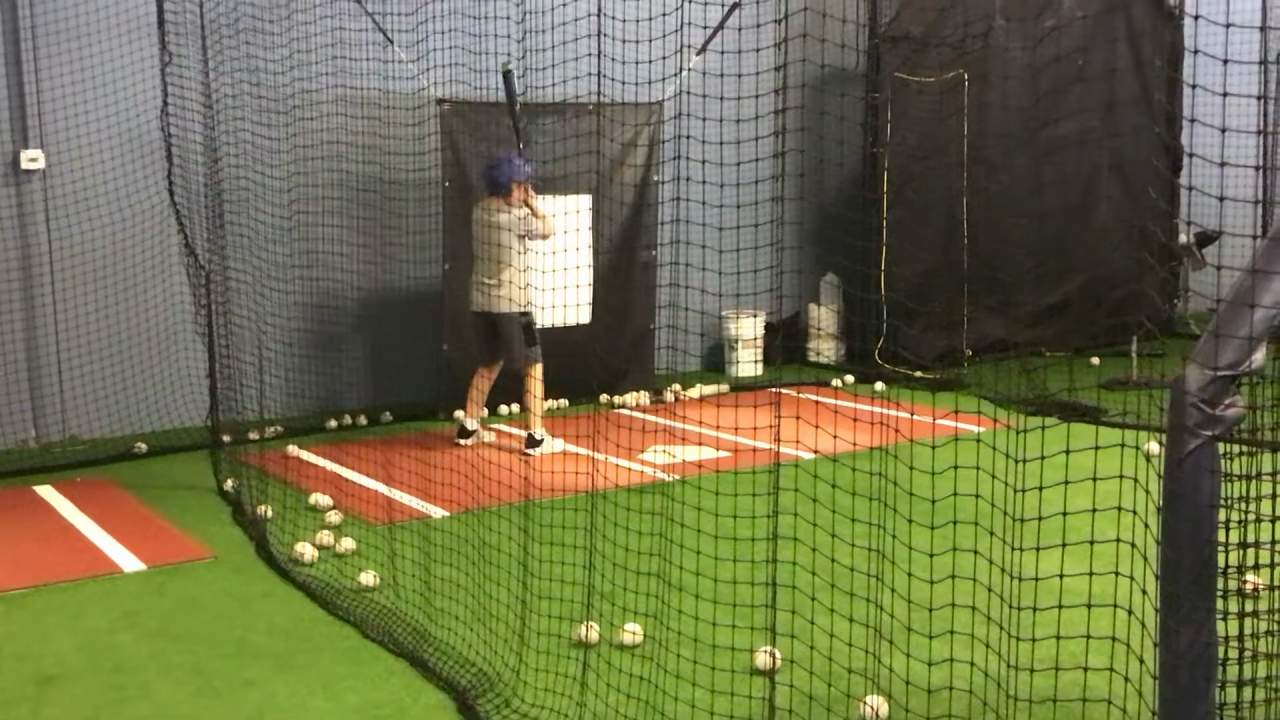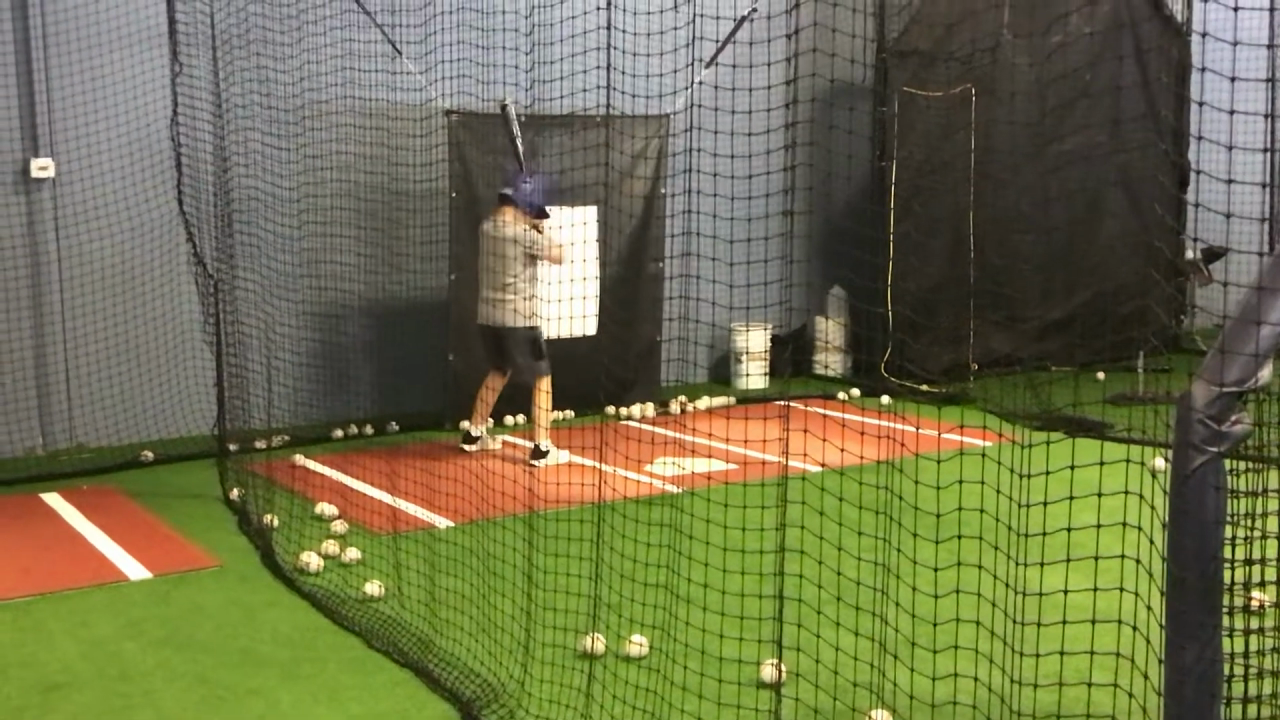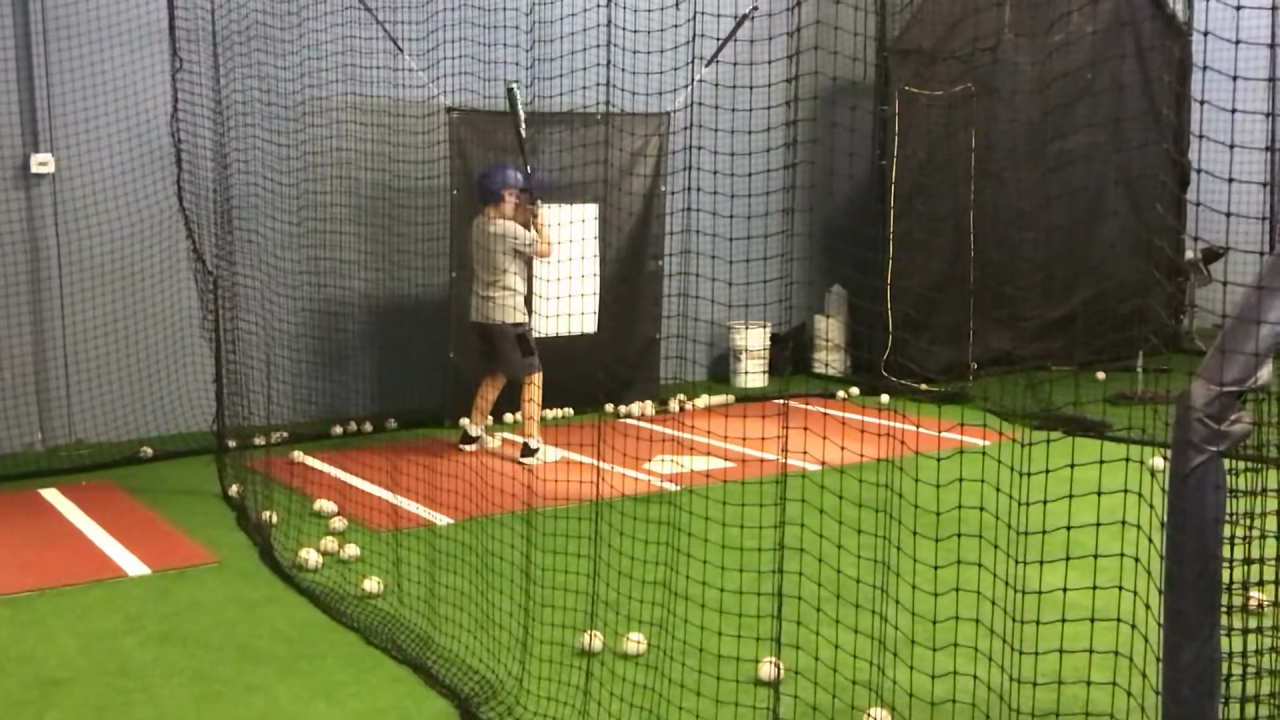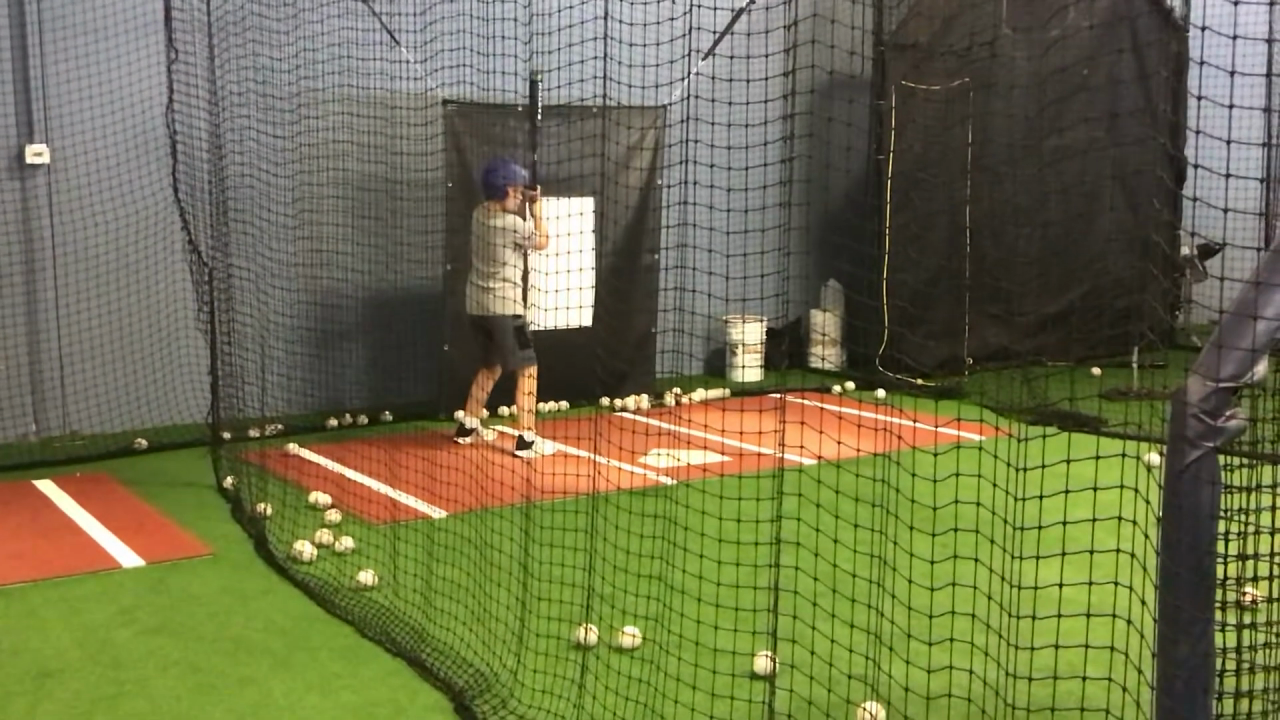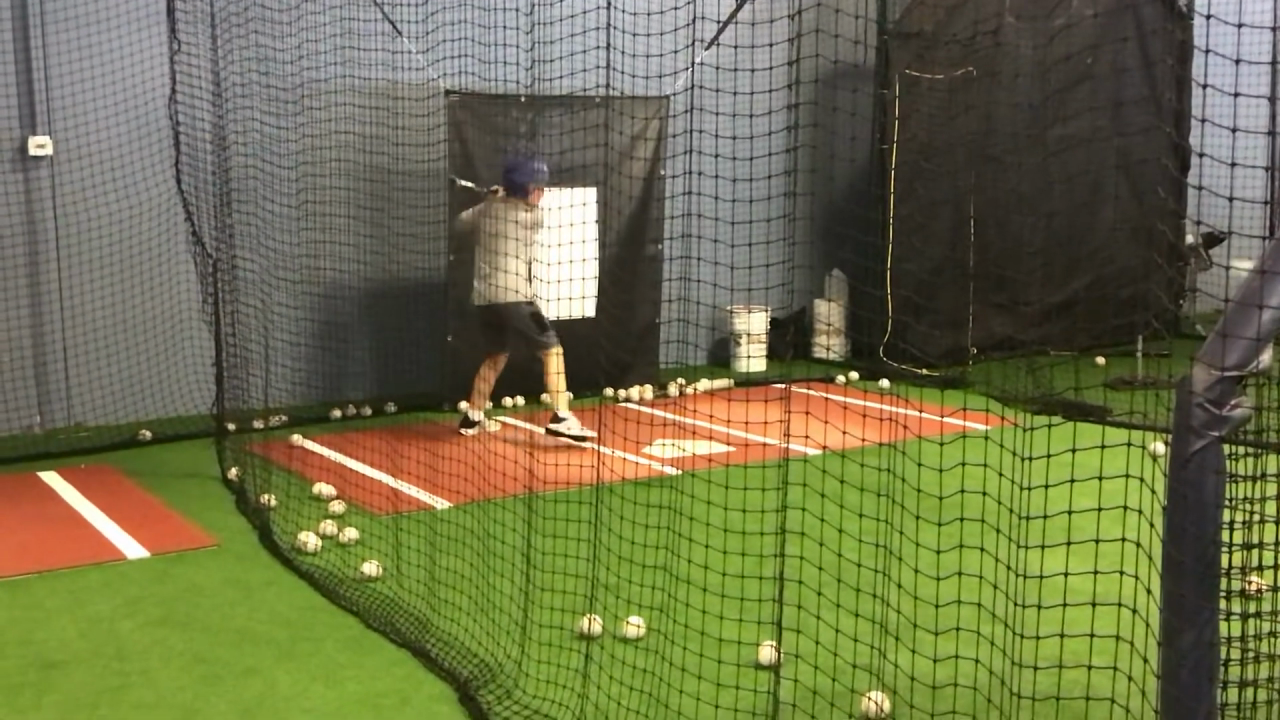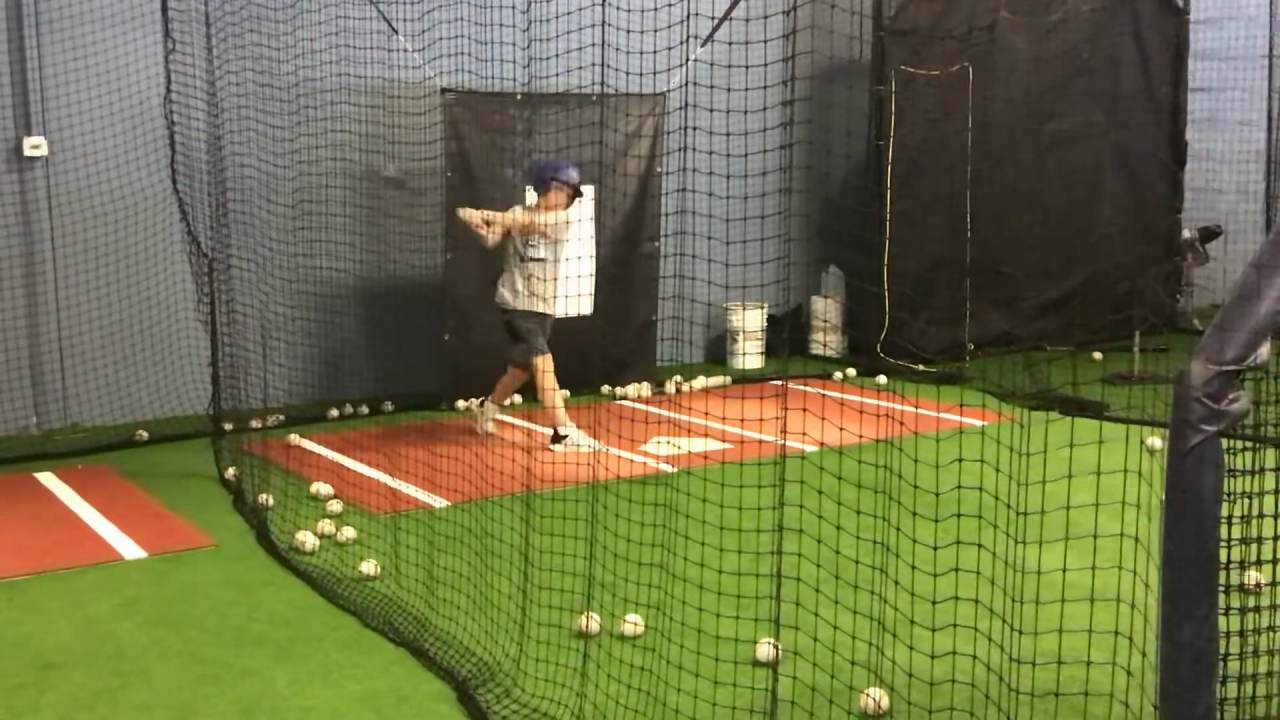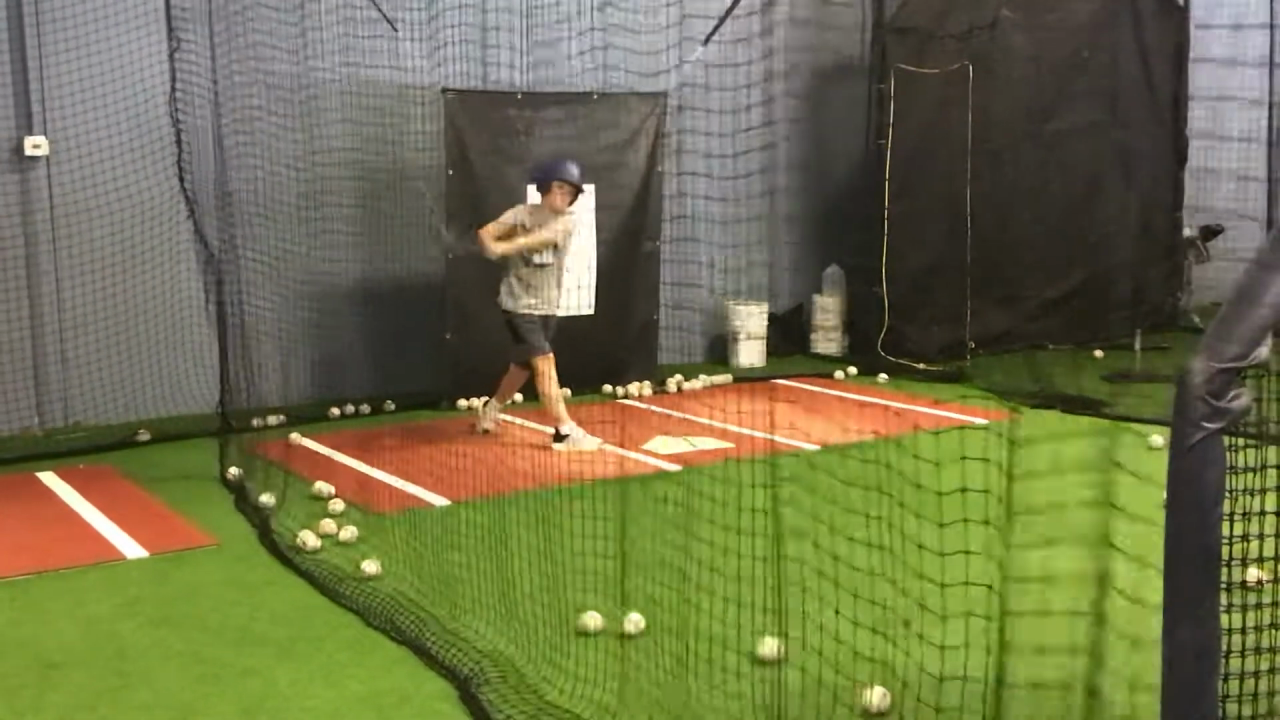
dt=0.7s
person 1, frame 1
left shoulder: (479, 212)
right shoulder: (517, 218)
right elbow: (547, 231)
left wrist: (523, 202)
right wrist: (532, 205)
left hip: (481, 304)
right hip: (511, 305)
left knee: (489, 365)
right knee: (534, 367)
left ankle: (468, 428)
right ankle: (536, 436)
person 1, frame 2
left shoulder: (486, 227)
right shoulder: (523, 234)
right elbow: (558, 256)
right wrist: (541, 231)
left hip: (488, 316)
right hip: (518, 318)
left knee: (499, 371)
right knee: (542, 379)
left ankle: (474, 433)
right ankle: (542, 448)
person 1, frame 3
left shoulder: (479, 225)
right shoulder: (510, 231)
right elbow: (545, 250)
left wrist: (524, 219)
right wrist: (538, 222)
left hip: (482, 314)
right hip: (508, 315)
left knee: (495, 374)
right knee: (532, 376)
left ankle: (472, 434)
right ankle: (531, 446)
person 1, frame 4
left shoulder: (479, 214)
right shoulder: (513, 224)
right elbow: (542, 242)
left wrist: (523, 204)
right wrist: (536, 210)
left hip: (477, 306)
right hip: (504, 307)
left knee: (491, 365)
right knee: (527, 369)
left ankle: (468, 426)
right ankle: (526, 439)
person 1, frame 5
left shoulder: (485, 209)
right shoulder: (531, 217)
left elbow: (462, 224)
right wrist: (504, 197)
left hip: (483, 298)
right hip: (513, 298)
left knee: (496, 356)
right knee: (552, 349)
left ankle: (472, 418)
right ankle: (562, 417)
person 1, frame 6
left shoulder: (561, 219)
right shoulder: (517, 211)
left elbow: (531, 222)
right elbow: (491, 237)
left wrist: (487, 216)
right wrist: (477, 223)
left hip: (543, 305)
right hip: (515, 302)
left knee: (521, 369)
right knee: (543, 362)
left ankle: (487, 407)
right ankle: (563, 431)
person 1, frame 7
left shoulder: (566, 222)
right shoulder: (520, 212)
left elbow: (541, 239)
right elbow: (486, 233)
left wrist: (505, 246)
right wrist: (490, 244)
left hip: (547, 306)
right hip: (518, 303)
left knee: (524, 364)
right knee: (544, 361)
left ankle: (490, 411)
right ankle: (565, 431)
